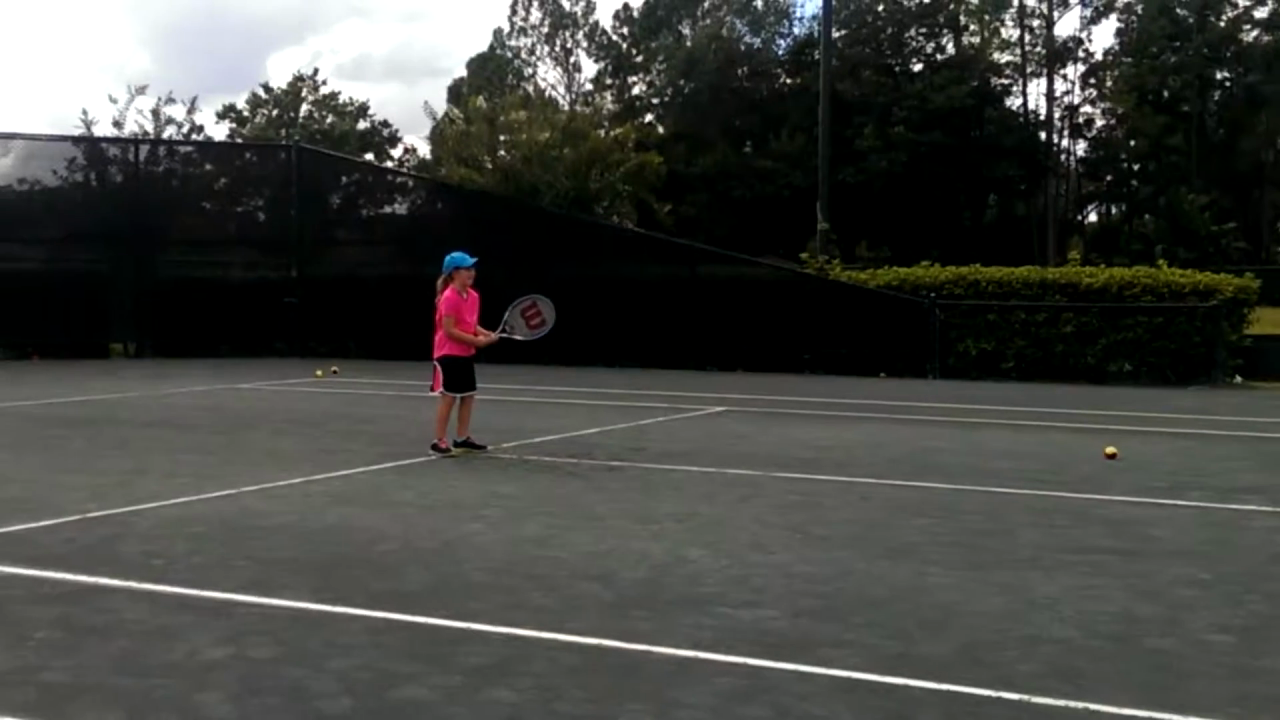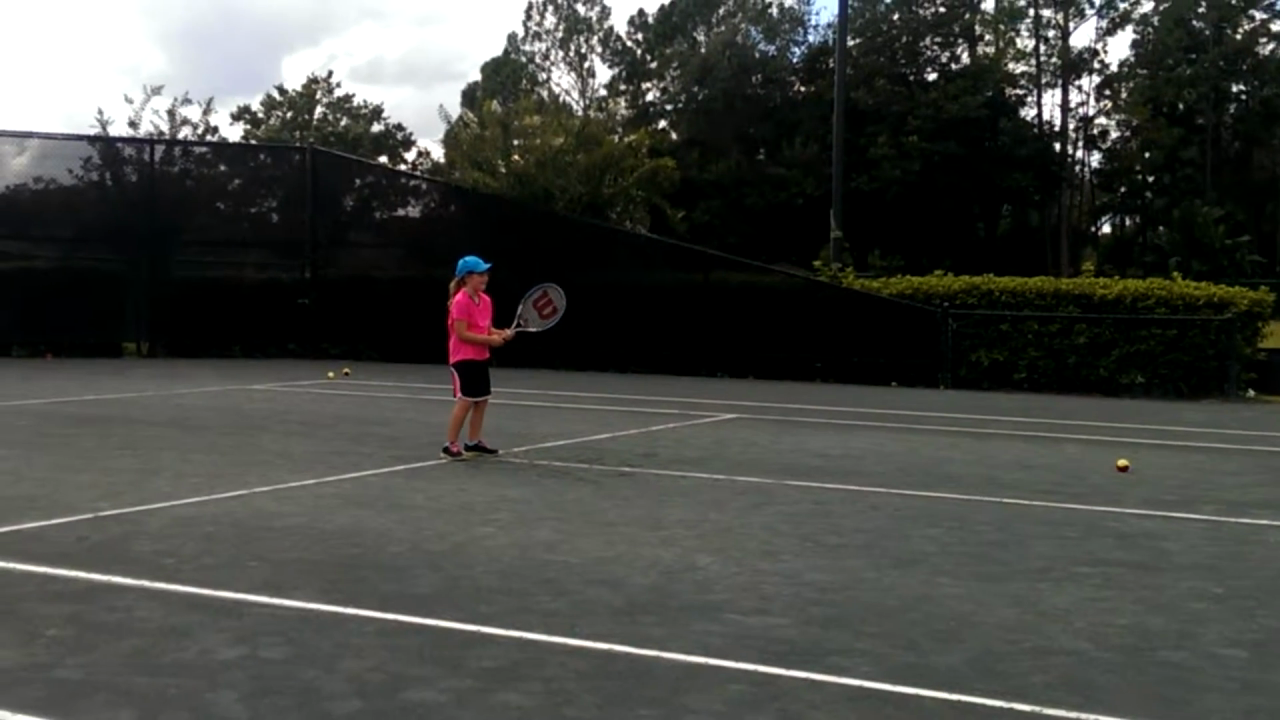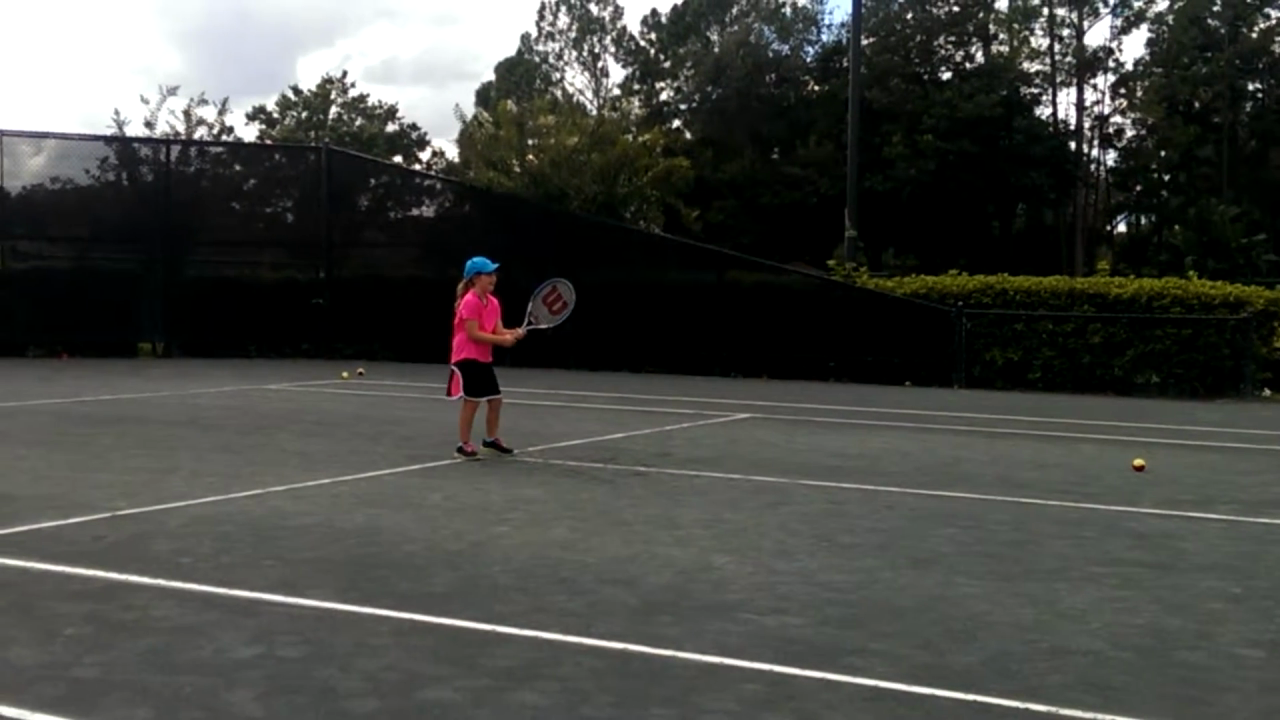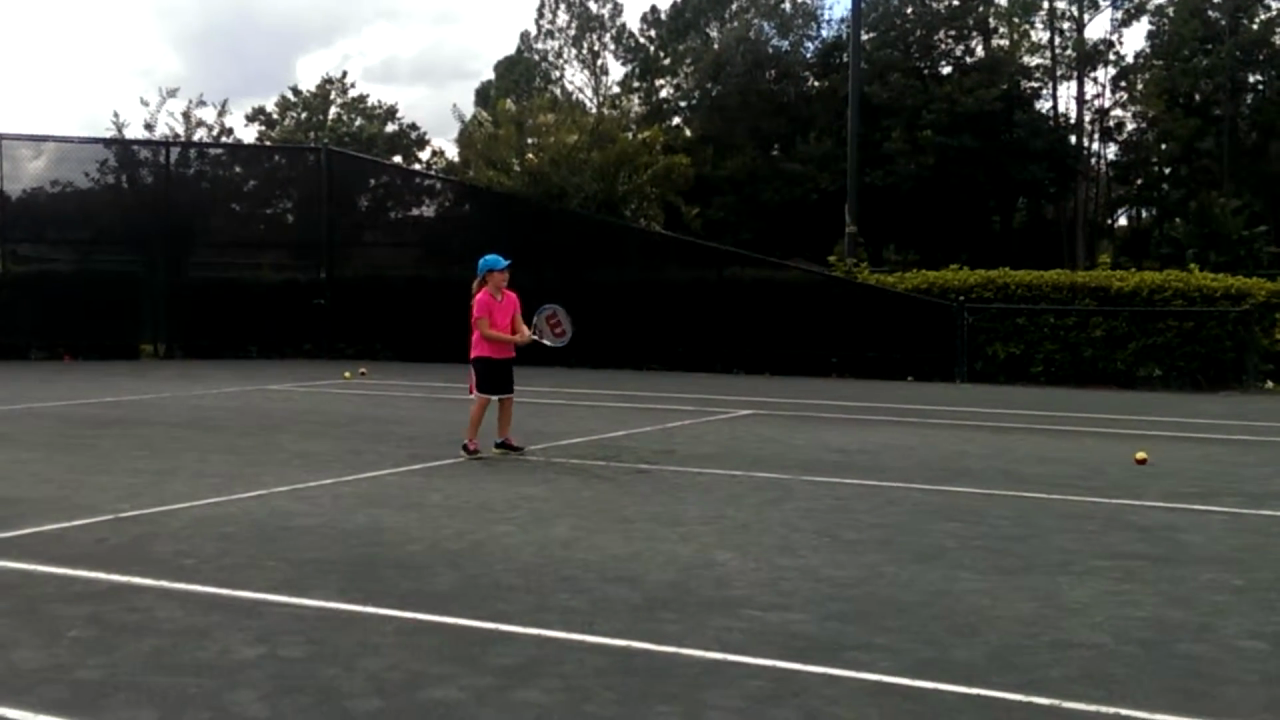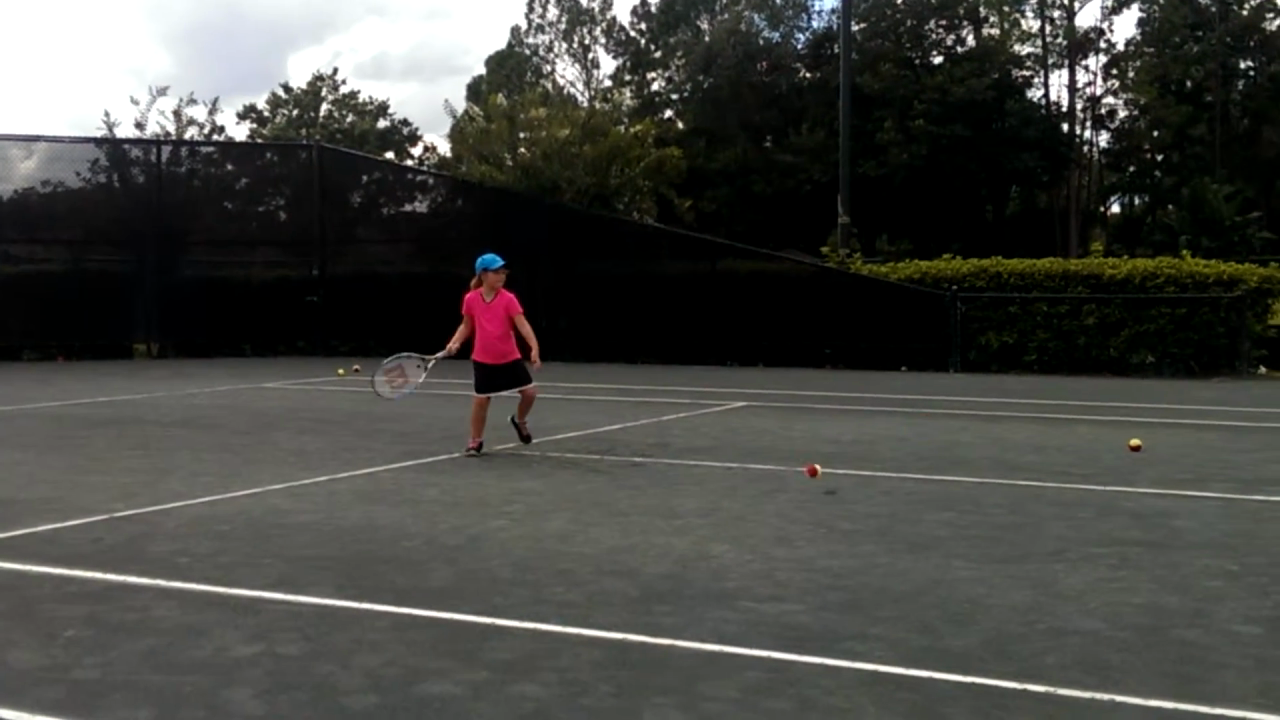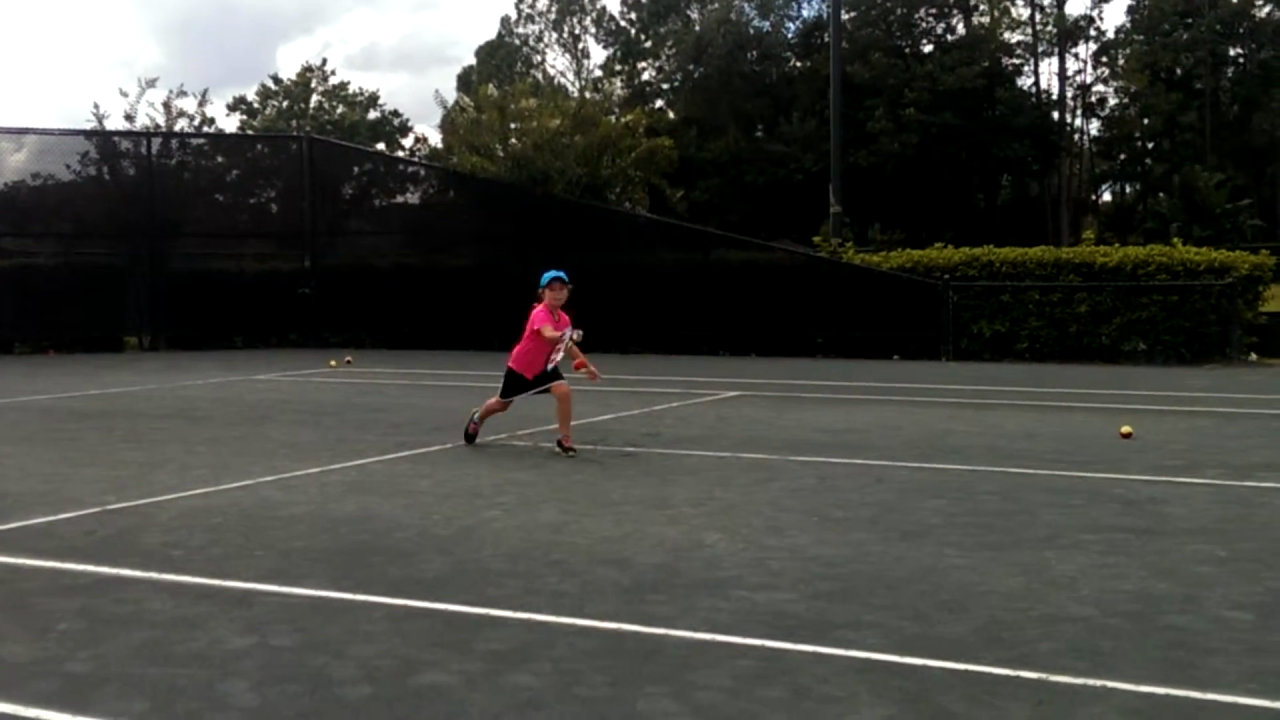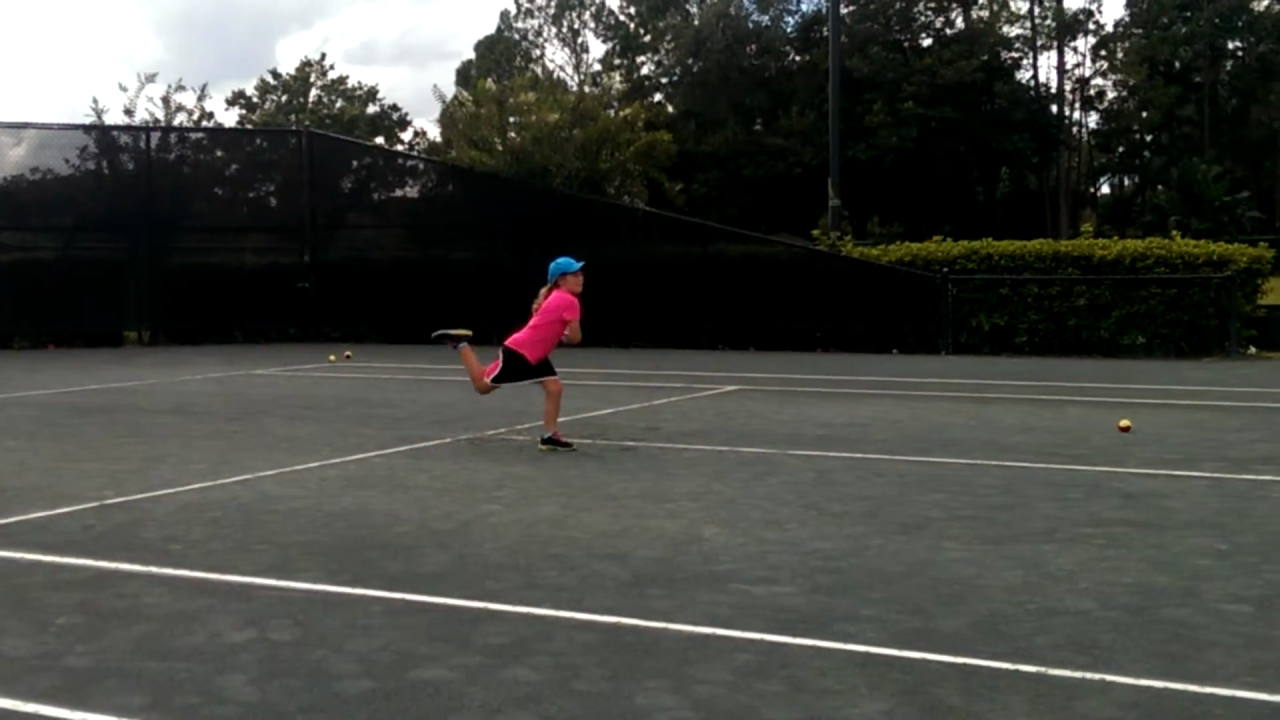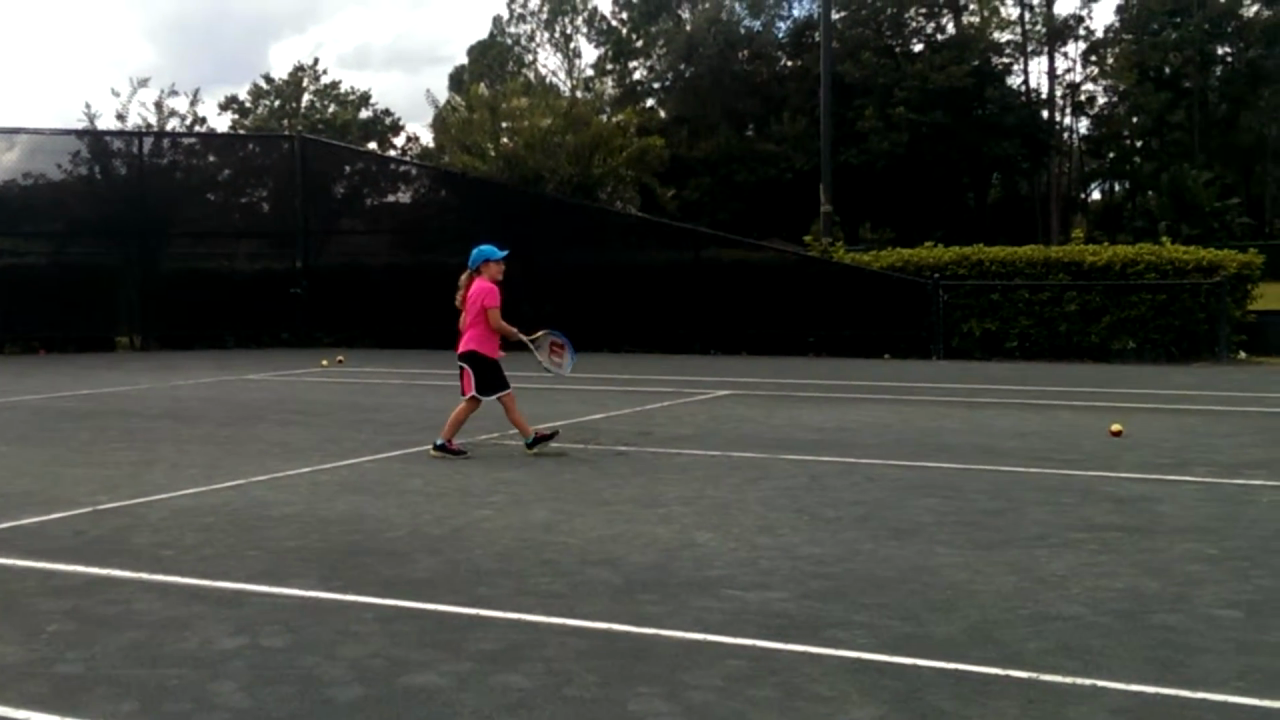
dt=0.5s
person 1, frame 1
left shoulder: (473, 296)
right shoulder: (449, 297)
right elbow: (449, 330)
left wrist: (486, 334)
right wrist: (475, 340)
left hip: (466, 354)
right hip: (449, 354)
left knee: (468, 396)
right knee: (448, 397)
left ankle: (462, 438)
right ankle: (438, 441)
person 1, frame 2
left shoulder: (485, 300)
right shoulder: (461, 301)
right elbow: (461, 333)
left wrist: (501, 334)
right wrist: (489, 340)
left hip: (480, 358)
right hip: (464, 358)
left knee: (481, 401)
right knee: (465, 401)
left ankle: (473, 442)
right ankle: (450, 444)
person 1, frame 3
left shoulder: (493, 303)
right shoulder: (470, 301)
left elbow: (498, 331)
right elbow: (473, 333)
left wrist: (513, 333)
right wrist: (501, 340)
left hip: (484, 359)
right hip: (467, 359)
left knee: (496, 399)
right knee: (472, 401)
left ankle: (491, 439)
right ankle: (464, 445)
person 1, frame 4
left shoulder: (512, 298)
right shoulder: (482, 299)
left elbow: (518, 324)
right elbow: (484, 331)
left wrist: (525, 334)
right wrist: (513, 339)
left hip: (505, 356)
right hip: (484, 356)
left knee: (507, 398)
right knee: (483, 399)
left ankle: (503, 440)
right ankle: (470, 442)
person 1, frame 5
left shoulder: (508, 299)
right shoulder: (471, 298)
left elbow: (523, 325)
right elbow: (466, 326)
left wrist: (535, 349)
right wrist: (454, 343)
left hip: (510, 358)
right hip: (483, 360)
left knee: (529, 392)
right knee: (481, 400)
left ankle: (519, 420)
right ankle: (476, 440)
person 1, frame 6
left shoulder: (564, 319)
right shoulder: (539, 314)
left elbow: (567, 344)
right elbow: (549, 335)
left wrist: (587, 365)
right wrist: (563, 335)
left hip: (545, 367)
right hip: (519, 367)
left knee: (564, 392)
right knee: (501, 404)
left ankle: (565, 439)
right ankle: (478, 417)
person 1, frame 7
left shoulder: (555, 298)
right shoulder: (570, 301)
right elbow: (575, 337)
right wrist: (567, 336)
left hip: (533, 354)
right hip: (519, 351)
left knee: (555, 387)
right knee: (483, 385)
left ankle: (550, 436)
right ankle: (461, 342)
person 1, frame 8
left shoulder: (474, 288)
right shoulder: (489, 289)
left elbow: (462, 324)
right elbow: (495, 323)
right wrist: (514, 334)
left hip: (485, 354)
right hip: (476, 353)
left knee: (507, 397)
right knee: (472, 400)
left ankle: (531, 438)
right ankle: (442, 443)
